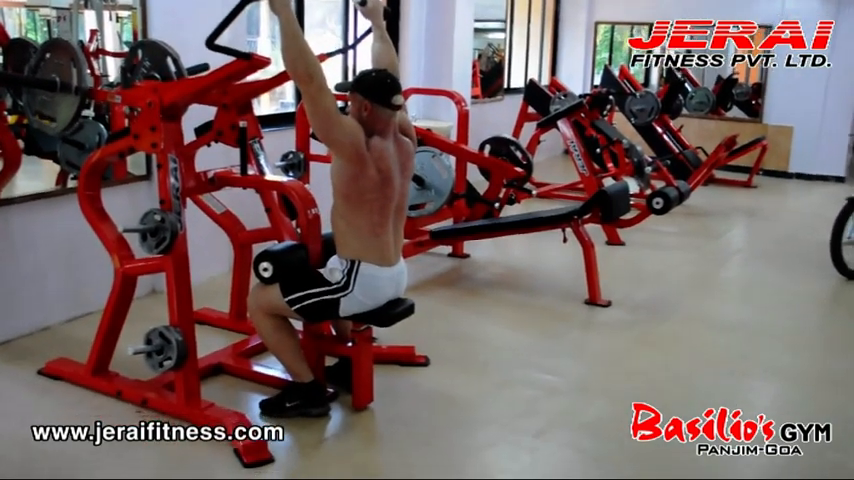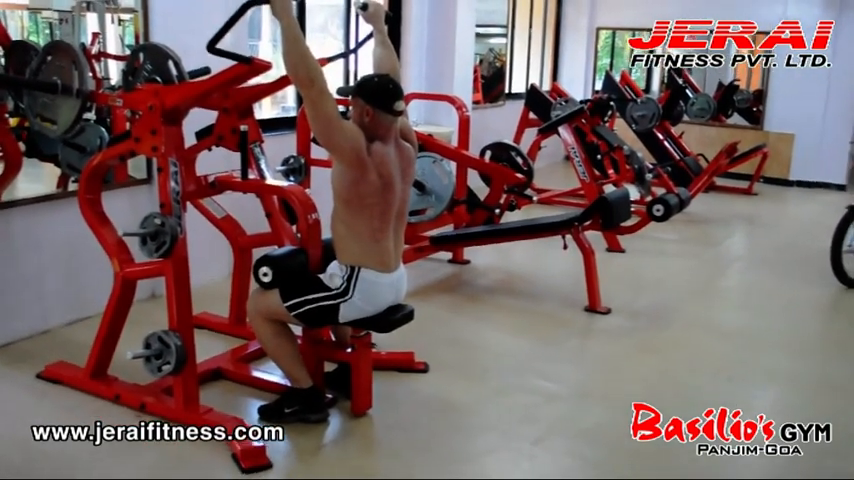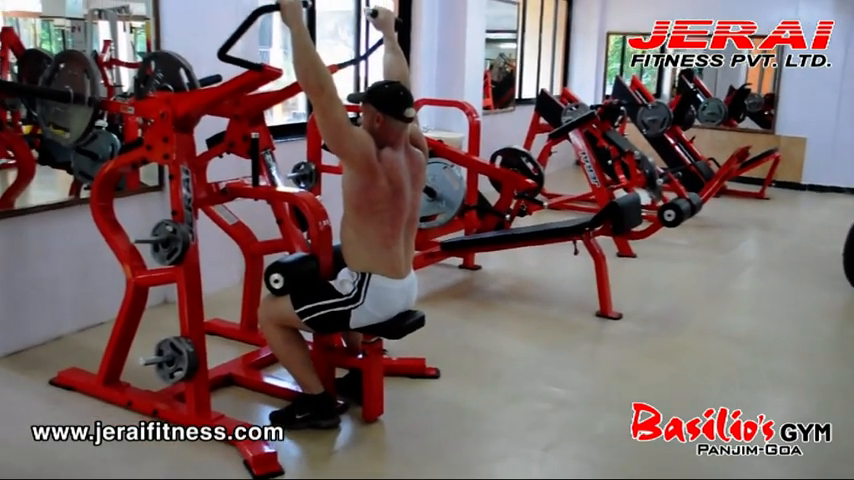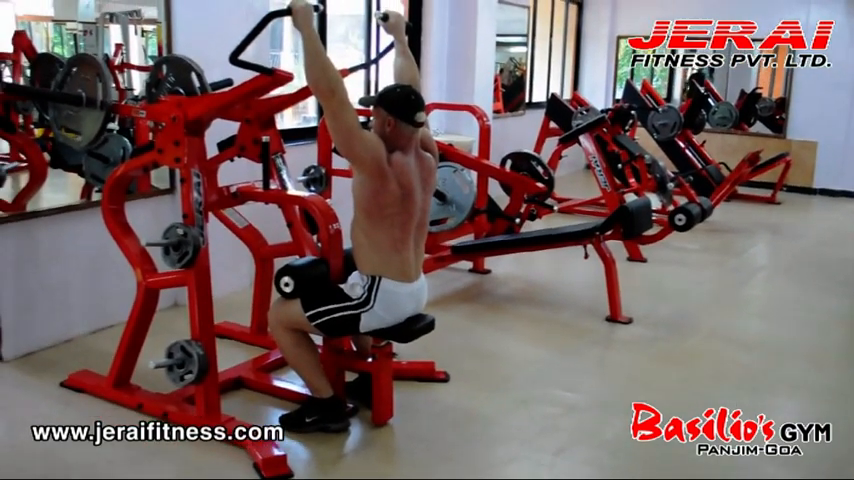
dt=0.4s
person 1, frame 1
left shoulder: (356, 146)
right shoulder: (405, 139)
left elbow: (310, 81)
right elbow: (387, 81)
left hip: (364, 281)
right hip: (395, 275)
left knee: (259, 301)
right knee: (322, 274)
left ankle: (308, 390)
right ankle: (353, 363)
person 1, frame 2
left shoulder: (357, 151)
right shoulder: (406, 145)
left elbow: (311, 86)
right elbow: (389, 86)
left hip: (365, 288)
right hip: (395, 282)
left knee: (258, 306)
right knee: (319, 279)
left ankle: (307, 396)
right ankle: (352, 369)
person 1, frame 3
left shoulder: (367, 158)
right shoulder: (416, 151)
left elbow: (321, 92)
right elbow: (399, 91)
left hip: (375, 294)
right hip: (405, 288)
left knee: (269, 313)
right knee: (331, 287)
left ankle: (317, 403)
right ankle: (362, 375)
person 1, frame 4
left shoulder: (378, 162)
right shoulder: (426, 156)
left elbow: (332, 96)
right elbow: (410, 95)
right wrist: (399, 36)
left hip: (385, 298)
right hip: (415, 293)
left knee: (279, 317)
right knee: (341, 291)
left ankle: (327, 406)
right ankle: (373, 378)
